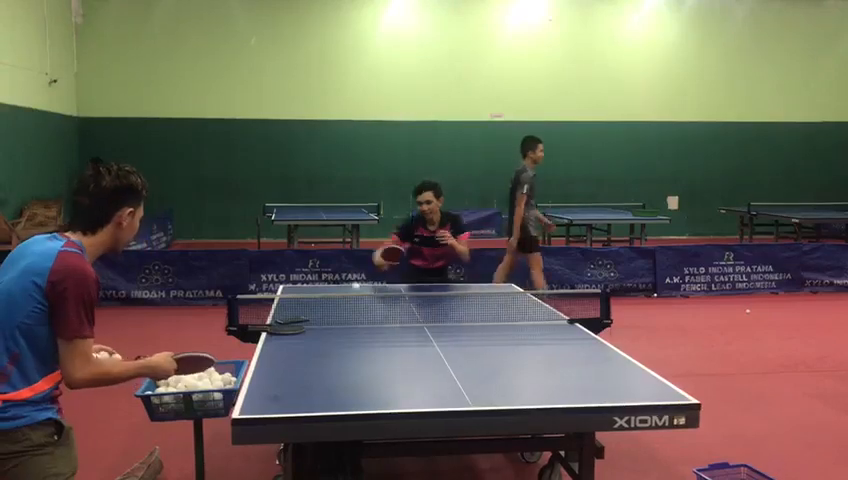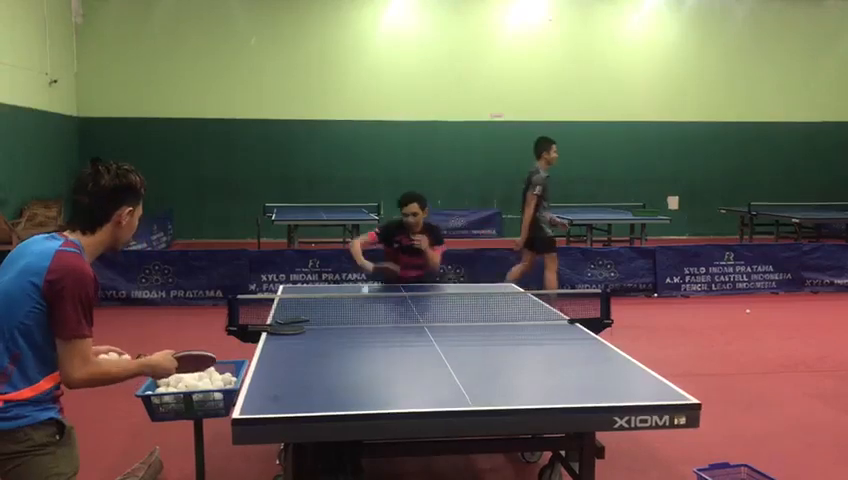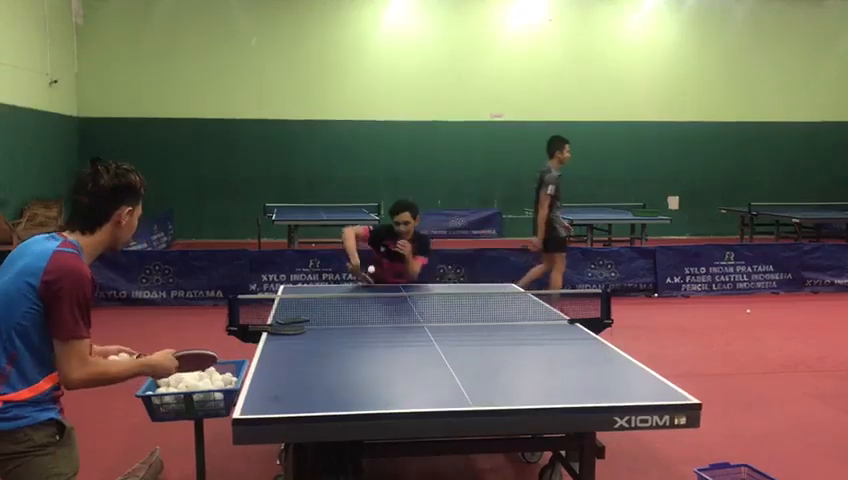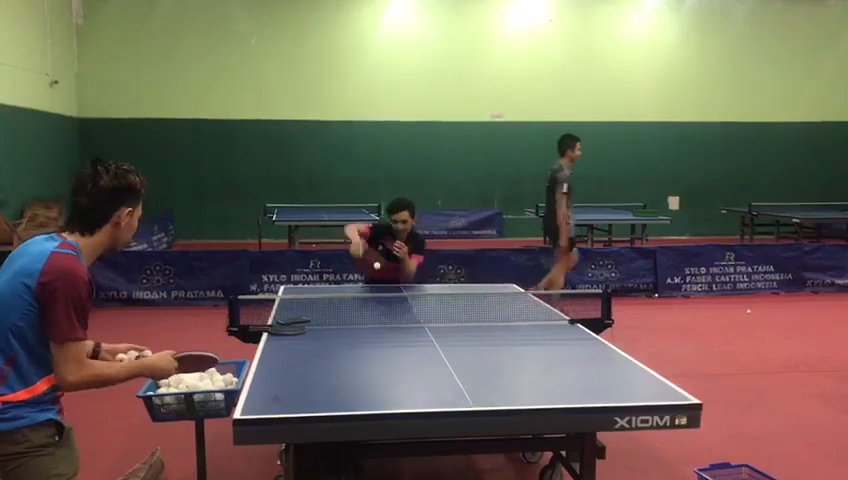
dt=0.1s
person 1, frame 1
left shoulder: (38, 246)
right shoulder: (74, 270)
right elbow: (77, 373)
left wrist: (81, 348)
right wrist: (148, 366)
right hip: (27, 427)
person 1, frame 2
left shoulder: (39, 245)
right shoulder: (72, 270)
right elbow: (76, 373)
left wrist: (86, 350)
right wrist: (148, 365)
right hip: (27, 425)
person 1, frame 3
left shoulder: (40, 246)
right shoulder: (70, 270)
right elbow: (75, 373)
left wrist: (91, 351)
right wrist: (148, 365)
right hip: (27, 426)
person 1, frame 4
left shoulder: (41, 246)
right shoulder: (67, 272)
right elbow: (71, 375)
left wrist: (97, 350)
right wrist: (146, 367)
right hip: (26, 428)
person 2, frame 1
left shoulder: (522, 173)
right shoulder: (526, 175)
right elbow: (519, 207)
left wrist: (542, 219)
right wrist: (515, 236)
left hip: (518, 227)
right hip: (524, 229)
left knee: (507, 263)
right knee: (537, 267)
person 2, frame 2
left shoulder: (536, 173)
right shoulder: (539, 177)
right elbow: (529, 208)
left wrist: (554, 219)
right wrist: (523, 236)
left hip: (535, 228)
right hip: (540, 229)
left knee: (526, 264)
right knee: (552, 267)
person 2, frame 3
left shoulder: (547, 173)
right shoulder: (551, 176)
right elbow: (543, 208)
left wrist: (561, 222)
right wrist: (539, 236)
left hip: (548, 227)
right hip: (552, 229)
left knee: (547, 266)
right knee: (559, 268)
person 2, frame 4
left shoulder: (557, 171)
right shoulder: (563, 174)
right elbow: (560, 207)
right wrist: (564, 236)
left hip: (558, 226)
right hip: (560, 228)
left knee: (571, 260)
right knee: (562, 266)
left ankle: (538, 291)
